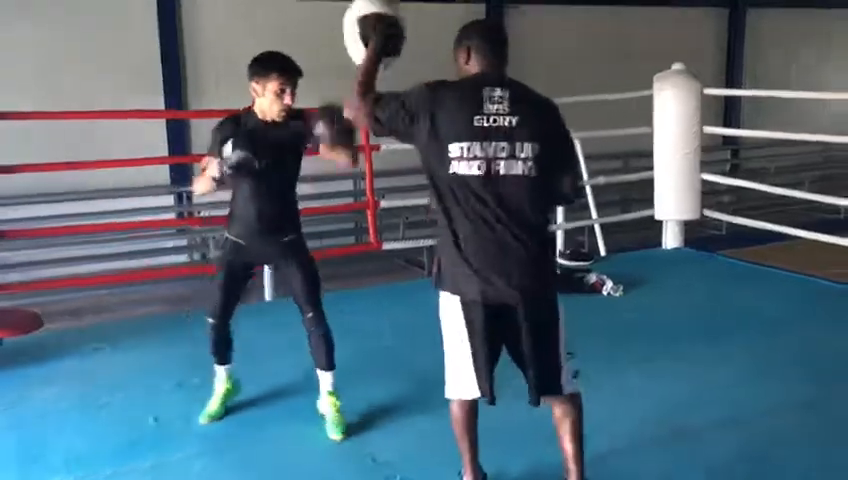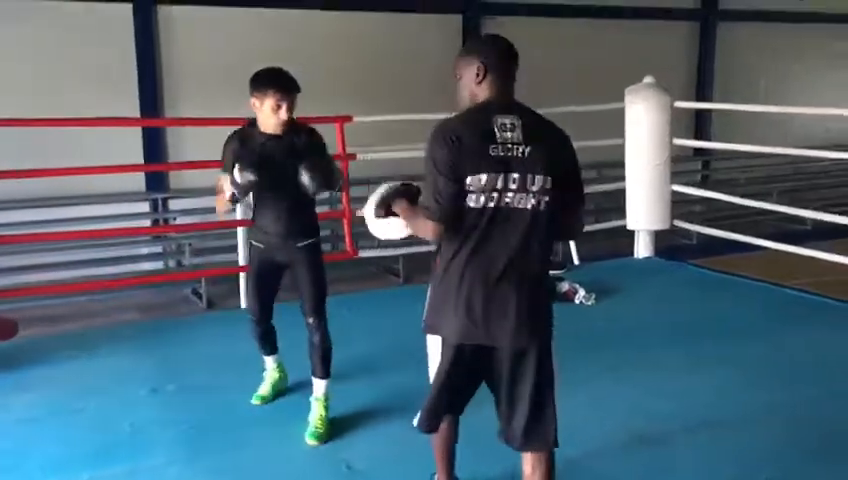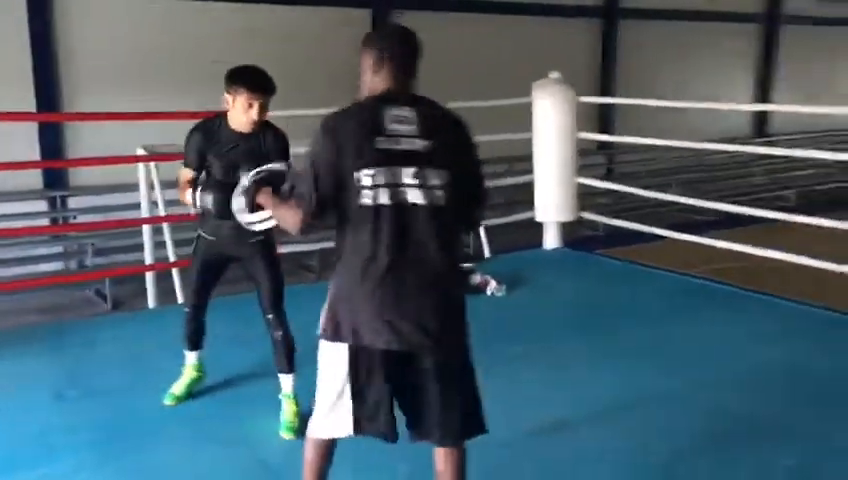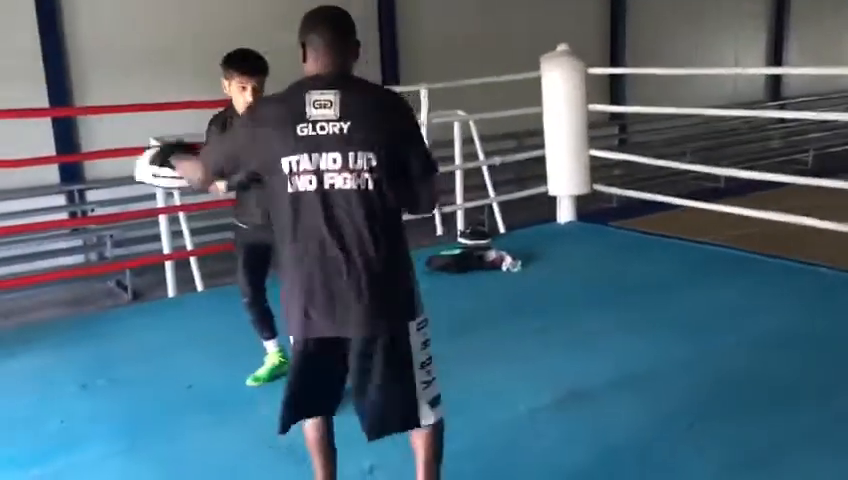
dt=0.5s
person 1, frame 1
left shoulder: (437, 101)
right shoulder: (542, 109)
left elbow: (361, 111)
right elbow: (567, 190)
left wrist: (370, 58)
left hip: (467, 274)
right hip: (531, 271)
left knee: (464, 385)
right knee: (557, 384)
person 1, frame 2
left shoulder: (455, 134)
right shoulder: (553, 139)
left elbow: (434, 228)
right elbow: (571, 226)
left wrist: (401, 207)
left hip: (457, 302)
right hip: (524, 309)
left knee: (444, 403)
right knee: (534, 433)
person 1, frame 3
left shoulder: (340, 127)
right shoulder: (451, 128)
left elbow: (295, 219)
right elbow: (471, 218)
left wrist: (266, 198)
left hip: (360, 305)
right hip: (434, 306)
left knee: (326, 420)
right knee: (448, 428)
person 1, frame 4
left shoulder: (265, 117)
right shoulder: (388, 107)
left elbow: (203, 172)
right elbow: (425, 200)
left wrist: (174, 161)
left hip: (309, 295)
right hip: (382, 293)
left knee: (315, 404)
right knee: (423, 408)
person 2, frame 1
left shoulder: (301, 124)
right shoulder: (230, 128)
left elbow: (346, 159)
right elbow: (201, 187)
left wrist: (336, 137)
right wrist: (224, 165)
left hip: (285, 238)
right hip: (240, 237)
left knee: (313, 315)
right knee: (218, 317)
left ankle: (329, 399)
right ankle: (224, 387)
person 2, frame 2
left shoulder: (307, 138)
right shoulder: (239, 142)
left elbow: (334, 177)
right elbow: (221, 206)
left wrist: (322, 179)
right wrist: (233, 189)
left hip: (304, 242)
right hip: (263, 242)
left knee: (315, 320)
right knee: (258, 315)
left ankle: (320, 405)
right ankle: (274, 373)
person 2, frame 3
left shoulder: (274, 139)
right shoulder: (203, 134)
right elbow: (185, 183)
right wrist: (195, 195)
left hip: (256, 237)
right hip: (212, 236)
left knee: (274, 315)
right knee: (192, 307)
left ankle: (289, 399)
right ankle: (192, 371)
person 2, frame 4
right shoulder: (220, 125)
right elbow: (216, 181)
right wrist: (226, 178)
right hip: (248, 225)
right knee: (250, 296)
right ankle: (276, 357)
